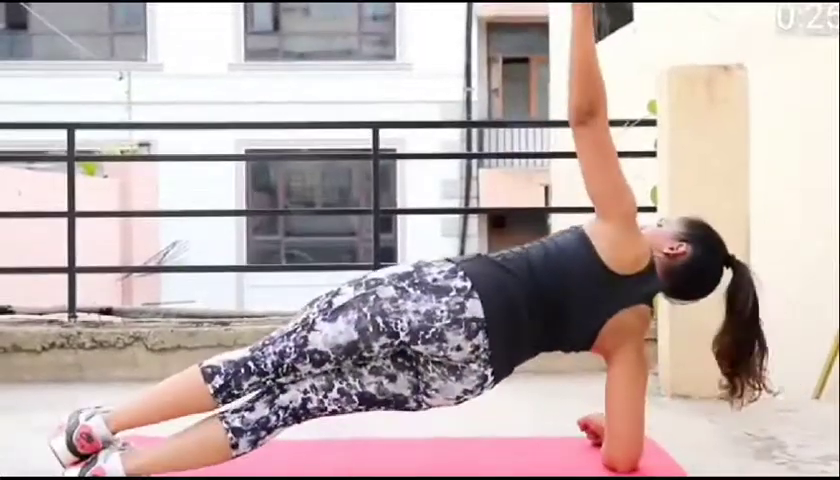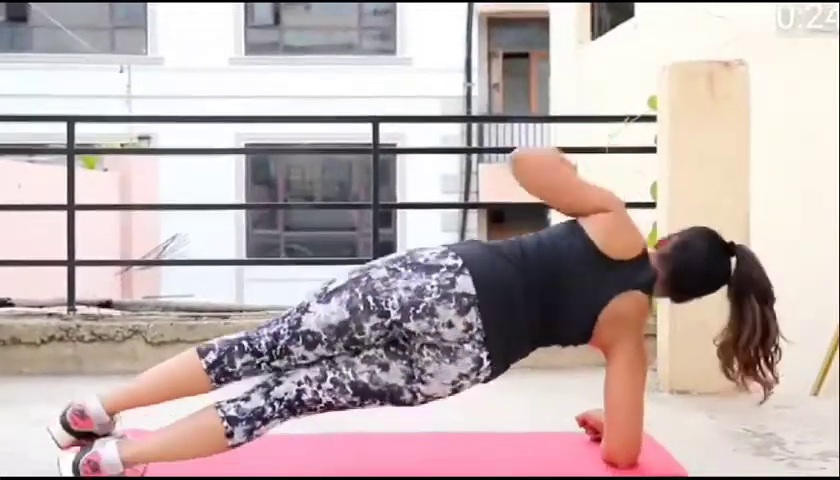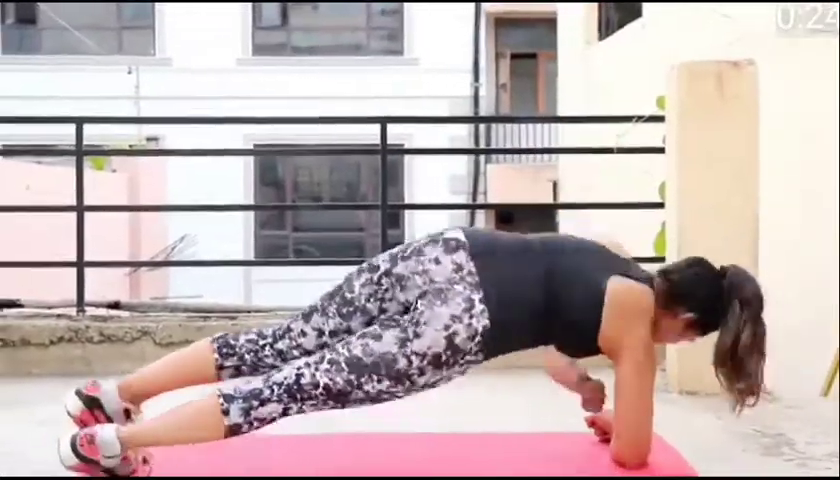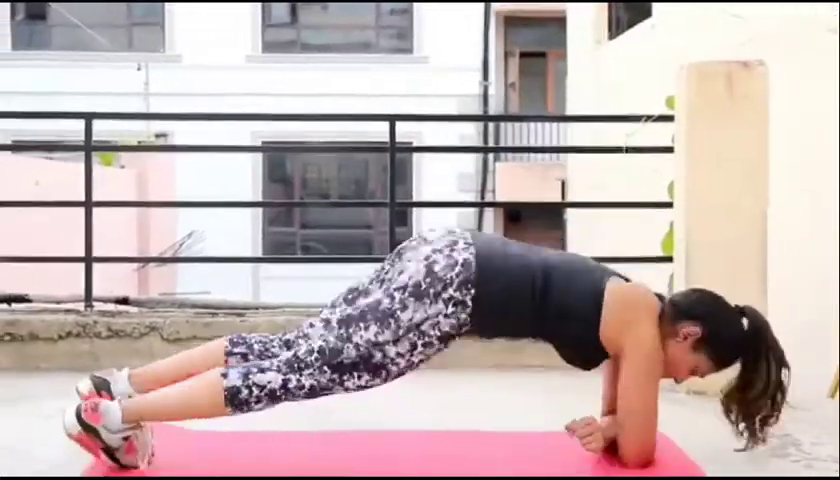
dt=0.3s
person 1, frame 1
left shoulder: (623, 233)
right shoulder: (630, 334)
left elbow: (587, 116)
left hip: (438, 298)
right hip: (462, 364)
left knee: (263, 369)
right knee: (288, 404)
person 1, frame 2
left shoulder: (610, 221)
right shoulder: (629, 325)
left elbow: (526, 163)
left wrist: (560, 179)
left hip: (430, 277)
right hip: (457, 353)
left knee: (262, 350)
right knee: (285, 398)
left ankle: (95, 410)
person 1, frame 3
left shoulder: (609, 252)
right shoulder: (639, 329)
left wrist: (568, 370)
right wrist: (613, 422)
left hip: (443, 254)
right hip: (458, 317)
left knee: (275, 347)
right knee: (298, 386)
left ankle: (114, 394)
person 1, frame 4
left shoulder: (630, 311)
right shoulder: (644, 322)
left elbow: (618, 418)
right elbow: (636, 450)
left wrist: (609, 423)
right wrist: (620, 427)
left hip: (450, 260)
right hip: (453, 278)
left knee: (296, 350)
right knee: (301, 372)
left ankle: (126, 381)
right ankle: (119, 410)
